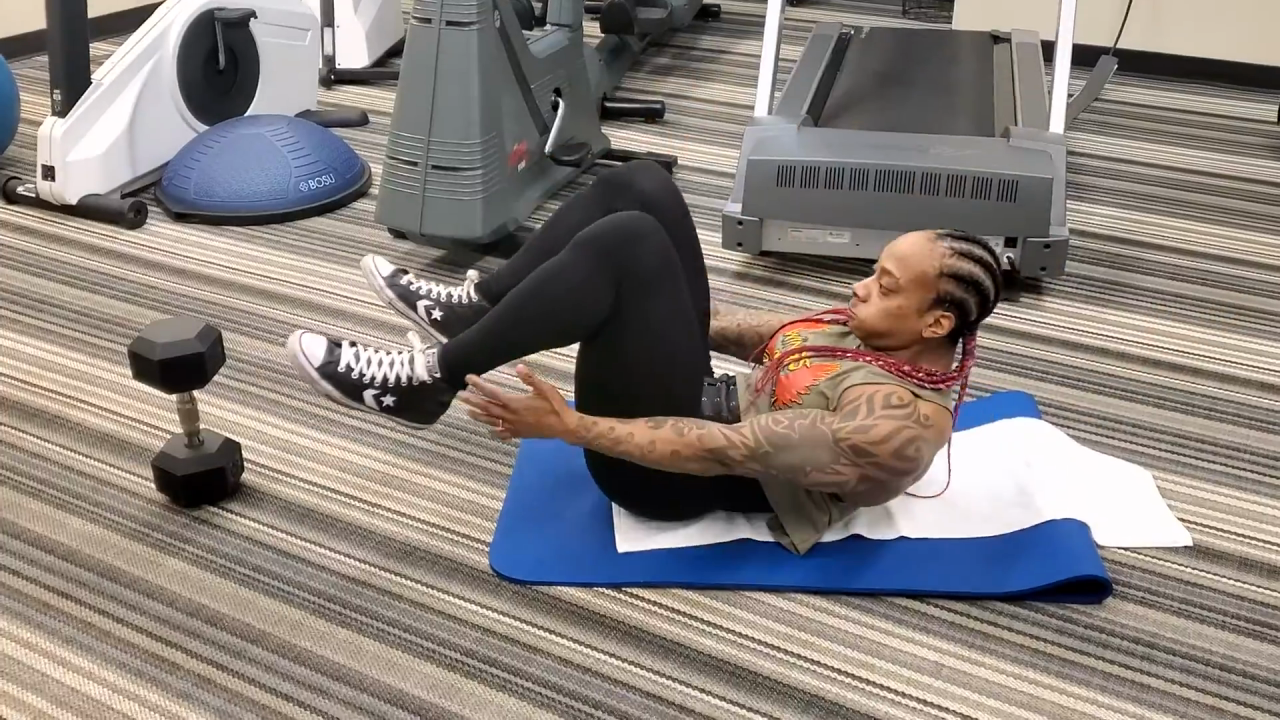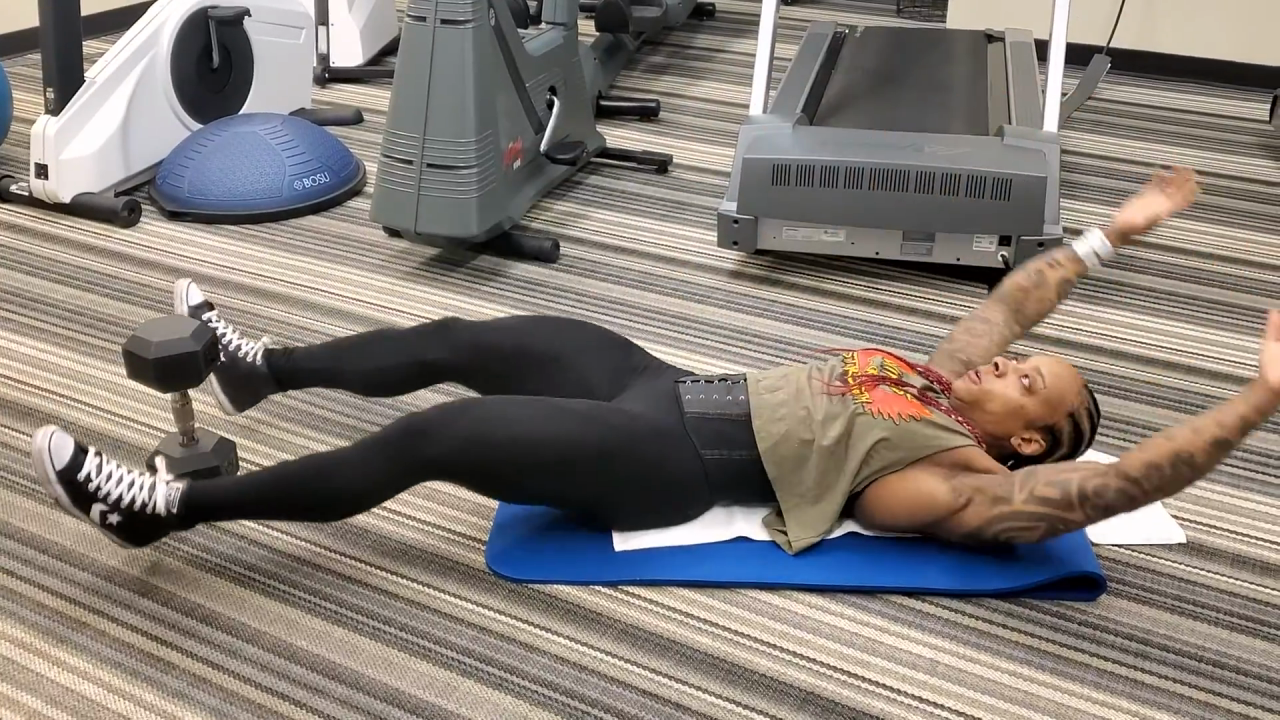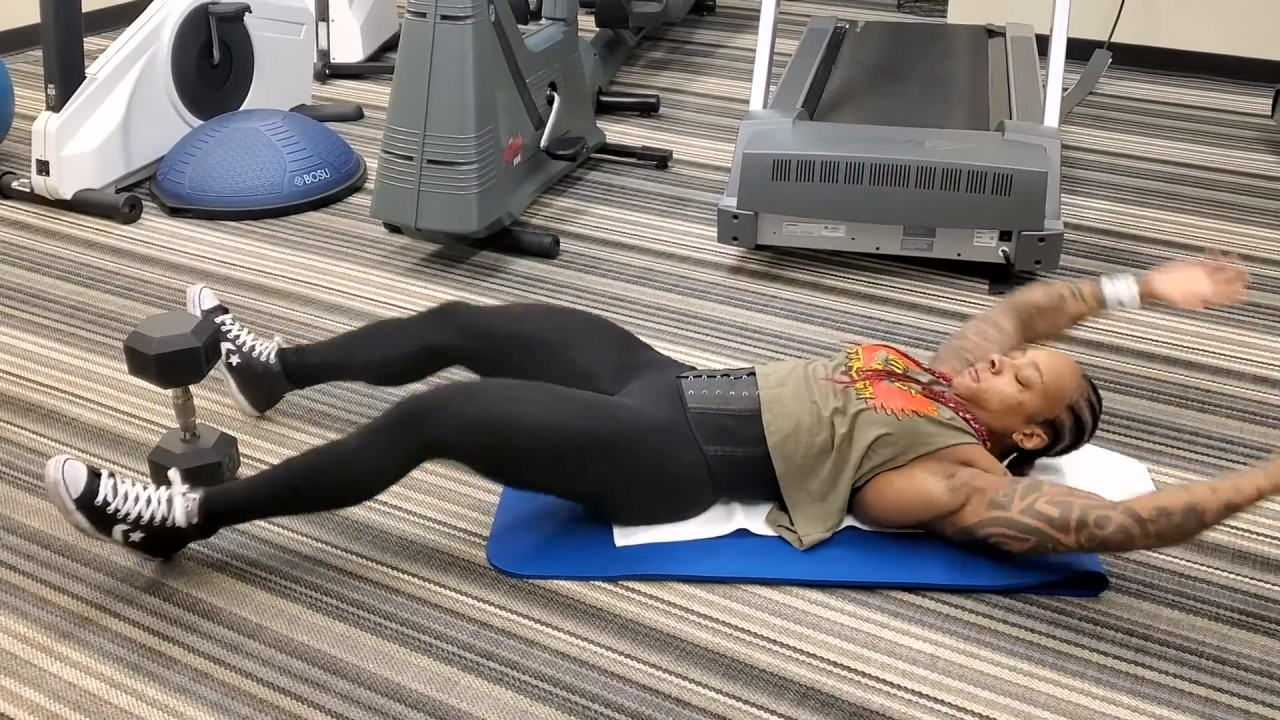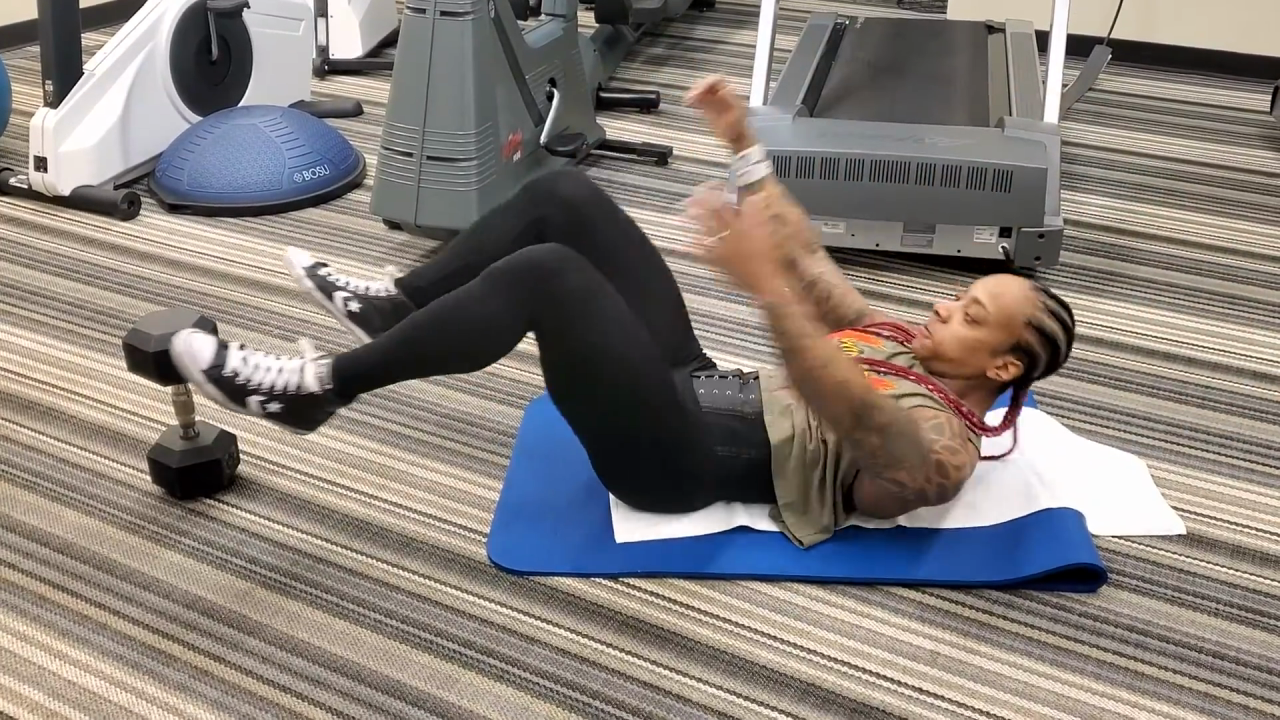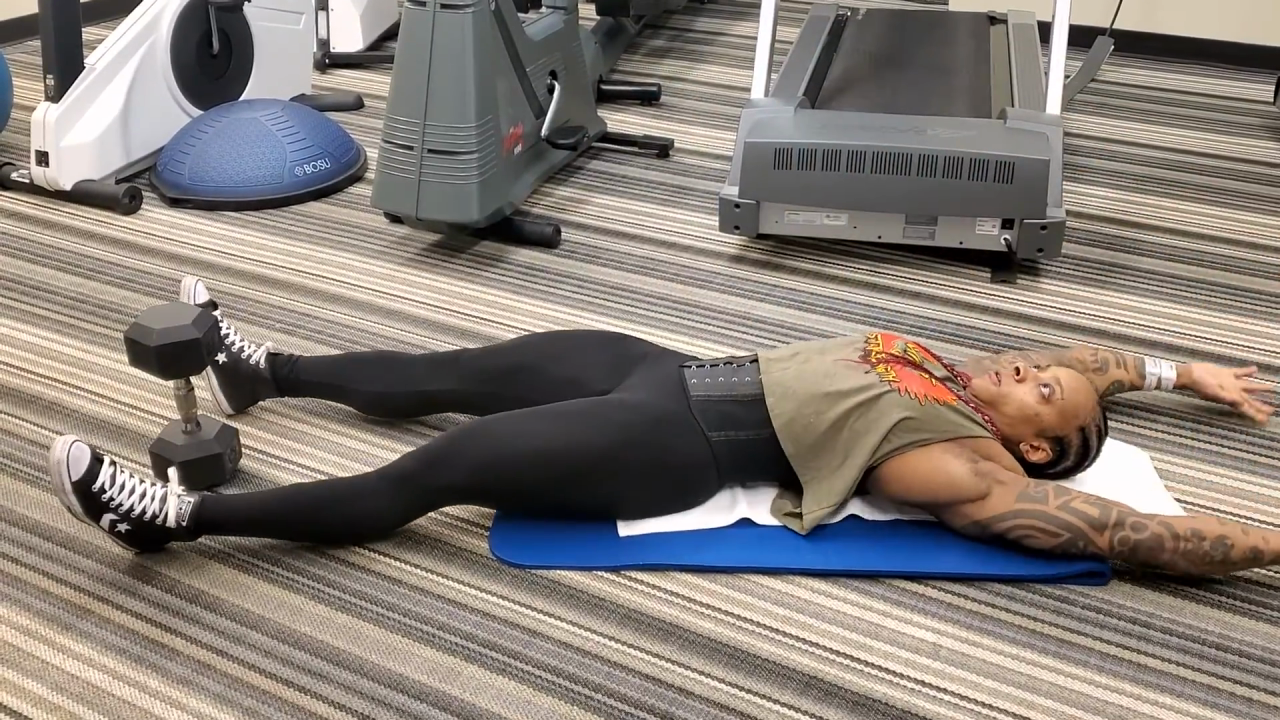
dt=1s
person 1, frame 1
left shoulder: (899, 425)
right shoulder: (875, 334)
left elbow: (733, 452)
right elbow: (726, 322)
left wrist: (570, 427)
left hip: (667, 470)
left knee: (630, 238)
right knee: (640, 187)
left ankle: (426, 378)
right ankle: (472, 308)
person 1, frame 2
left shoulder: (972, 487)
right shoulder: (949, 386)
left elbow: (1111, 484)
right elbow: (1013, 301)
left wrist: (1263, 396)
right wrist: (1115, 231)
left hip: (666, 465)
right hip: (667, 389)
left knee: (420, 442)
right knee: (455, 343)
left ankle: (165, 506)
right ankle: (256, 369)
person 1, frame 3
left shoulder: (966, 478)
right shoulder: (948, 380)
left elbow: (1114, 518)
right elbow: (1020, 306)
left wrist: (1272, 481)
right wrist: (1143, 286)
left hip: (663, 458)
right hip: (669, 379)
left knee: (426, 422)
right knee: (458, 326)
left ankle: (186, 514)
right ankle: (272, 366)
person 1, frame 4
left shoulder: (937, 450)
right shoulder: (912, 340)
left elbow: (847, 413)
right elbow: (799, 250)
left wrist: (775, 296)
right wrist: (742, 146)
left hip: (677, 458)
right hip: (696, 389)
left knee: (542, 273)
right knee: (562, 196)
left ankle: (323, 386)
right ankle: (390, 304)
person 1, frame 5
left shoulder: (982, 472)
right shoulder: (964, 381)
left elbow: (1124, 528)
right elbow: (1076, 350)
left hip: (676, 448)
right hip: (675, 373)
left knee: (434, 471)
right knee: (450, 374)
left ankle: (175, 515)
right ankle: (258, 367)
